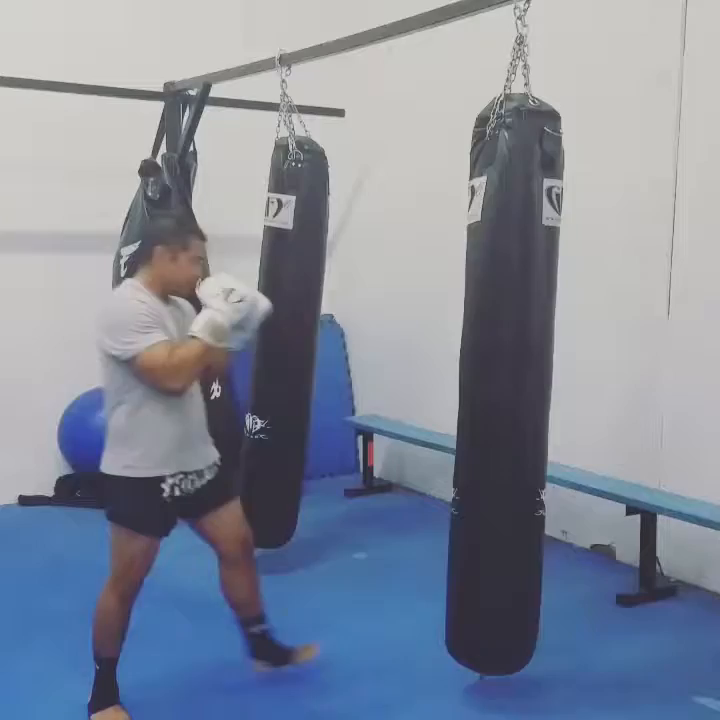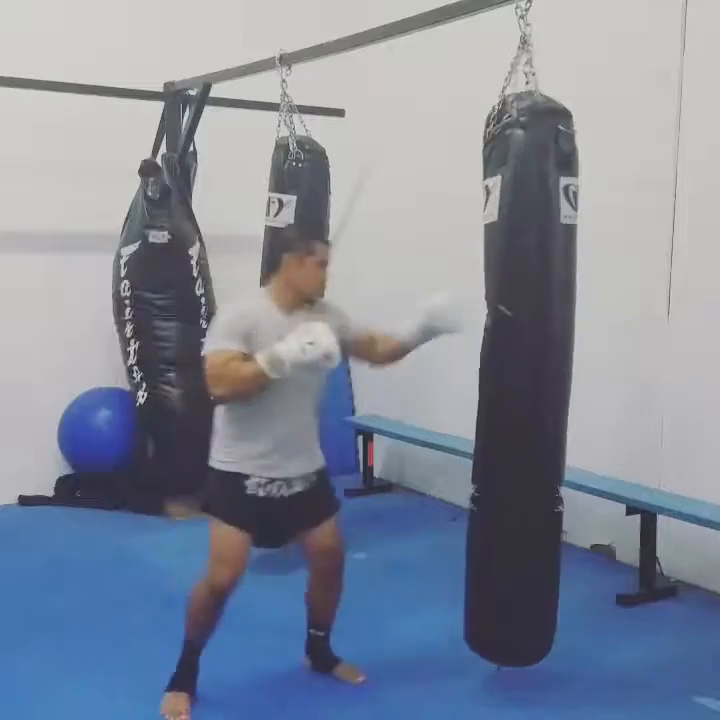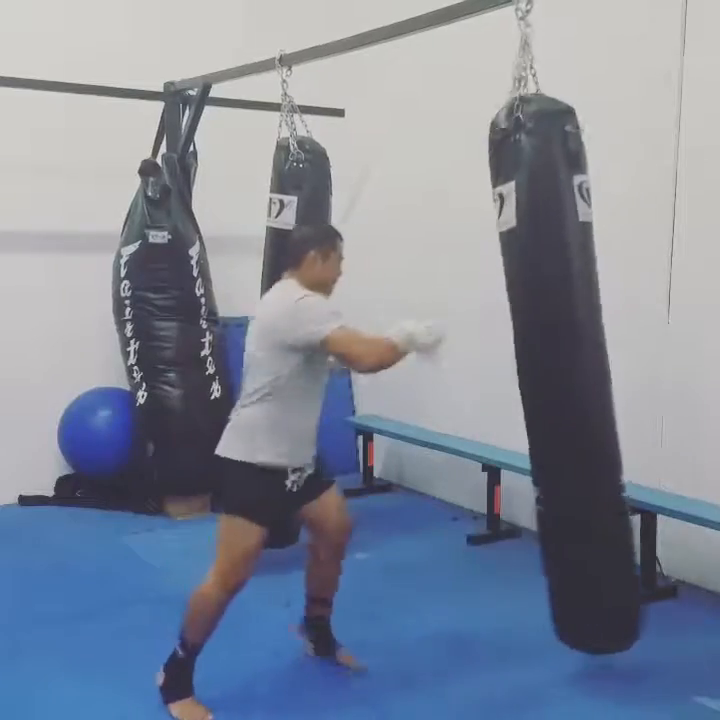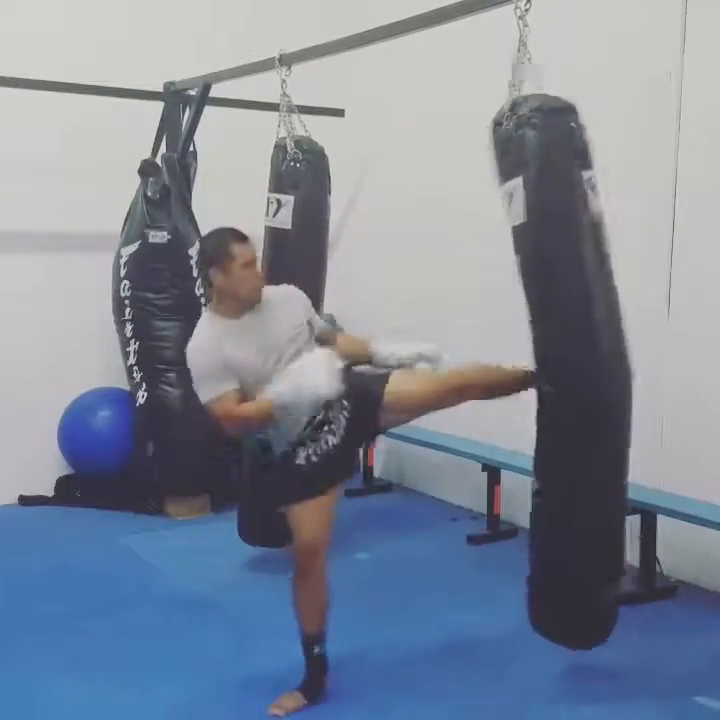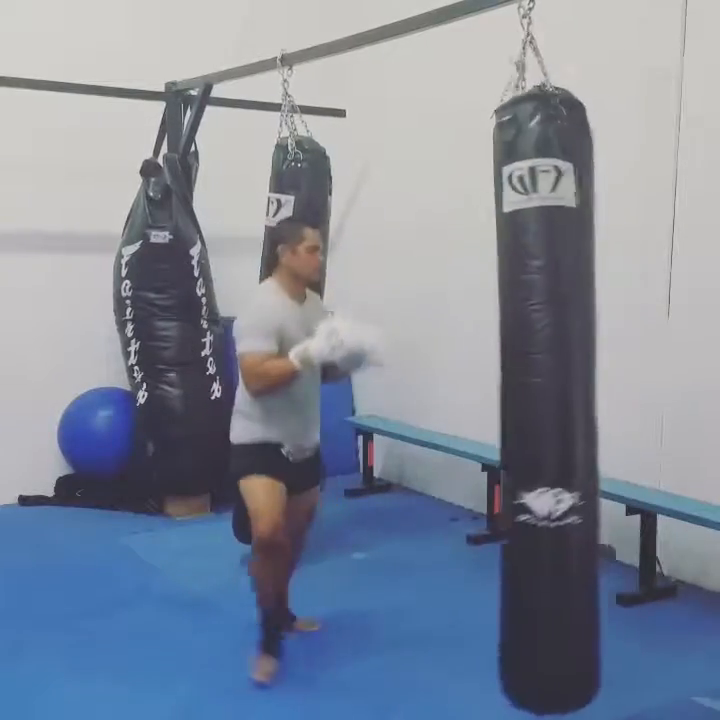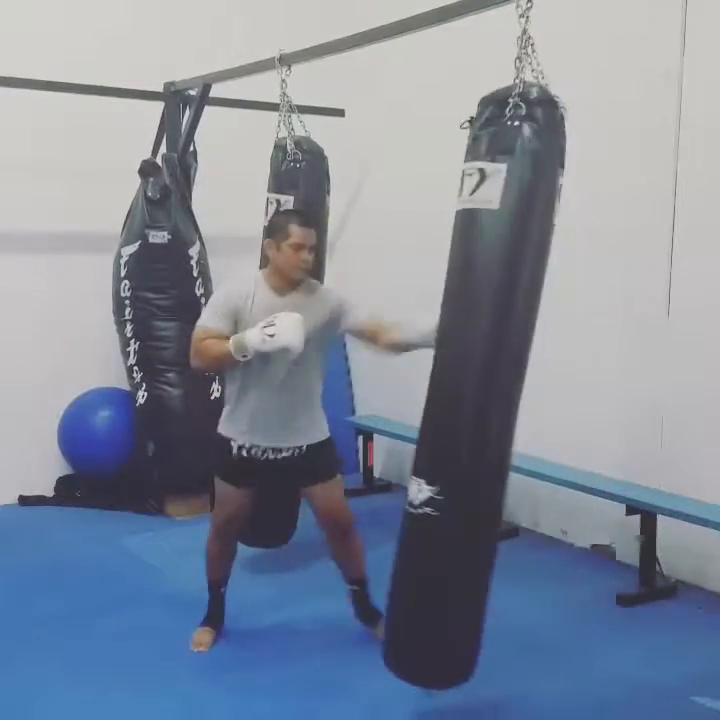
dt=0.5s
person 1, frame 1
left shoulder: (179, 306)
right shoulder: (124, 308)
left elbow: (206, 365)
right elbow: (174, 375)
left wrist: (238, 325)
right wrist: (214, 322)
left hip: (197, 461)
right hip: (141, 473)
left knee: (238, 546)
right knee: (126, 582)
left ankle: (265, 647)
person 1, frame 2
left shoulder: (324, 316)
right shoulder: (239, 316)
left elbow: (376, 350)
right elbow: (221, 385)
left wrist: (420, 330)
right wrist: (280, 358)
left hip: (301, 469)
right hip: (240, 471)
left knee: (330, 557)
right knee: (222, 579)
left ankle: (319, 654)
right ankle: (182, 677)
person 1, frame 3
left shoulder: (300, 304)
right shoulder: (298, 304)
left elbow: (344, 358)
right elbow: (363, 356)
left wrist: (392, 339)
right wrist: (410, 338)
left hip: (294, 457)
right hip: (254, 459)
left knee: (335, 530)
right knee: (231, 573)
left ankle: (318, 634)
right ankle: (175, 679)
person 1, frame 4
left shoulder: (288, 298)
right shoulder: (206, 347)
left elbow: (333, 343)
right elbow: (232, 421)
left wrist: (392, 352)
right wrist: (286, 395)
left hip: (350, 404)
right hip: (301, 448)
left knee: (457, 382)
right knee: (308, 556)
left ankle: (536, 378)
right ankle: (315, 677)
person 1, frame 5
left shoulder: (316, 307)
right shoulder: (262, 309)
right elbow: (258, 380)
left wrist: (346, 359)
right wrist: (310, 352)
left hip: (304, 441)
right hip: (259, 442)
left knee: (295, 529)
right knee: (268, 533)
left ankle: (278, 607)
right ankle: (269, 638)
person 1, frame 6
left shoulder: (326, 299)
right shoulder: (233, 295)
left elbow: (377, 333)
right elbow: (200, 356)
left wrist: (417, 336)
right wrist: (249, 343)
left hip: (307, 437)
right hip: (245, 436)
left knee: (340, 521)
right knee: (224, 527)
left ankle: (366, 606)
right ankle: (215, 614)
